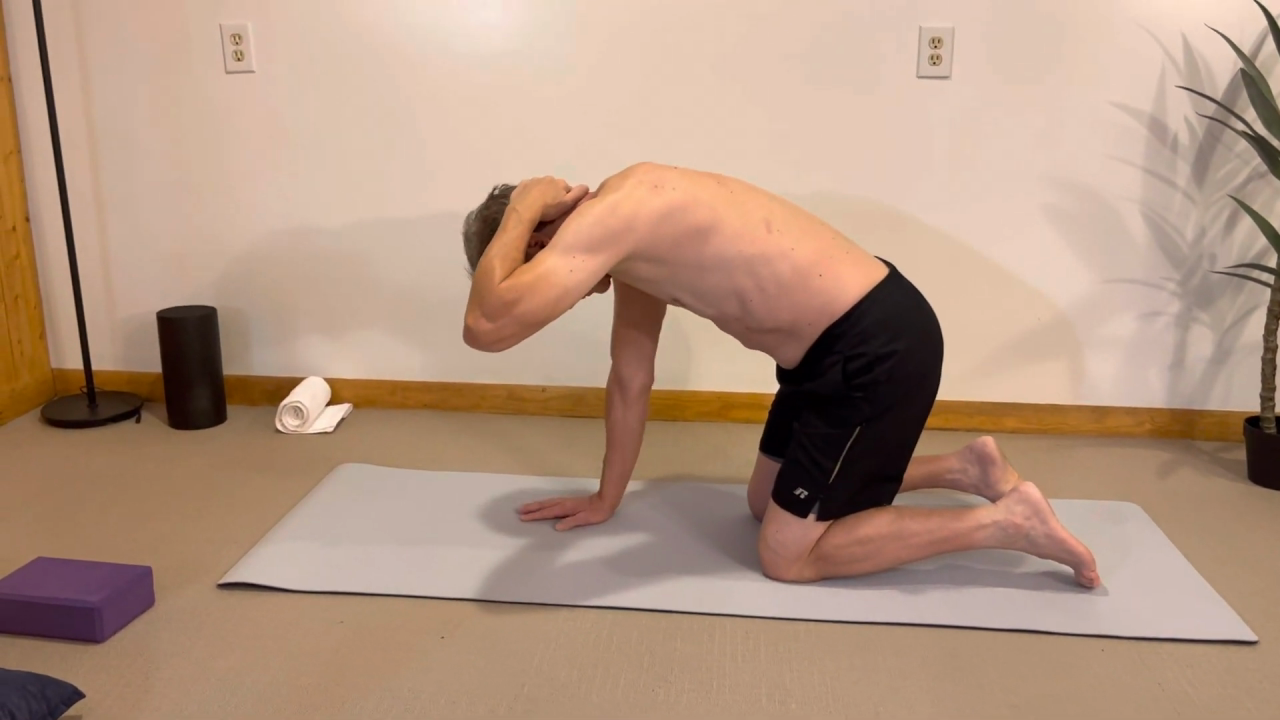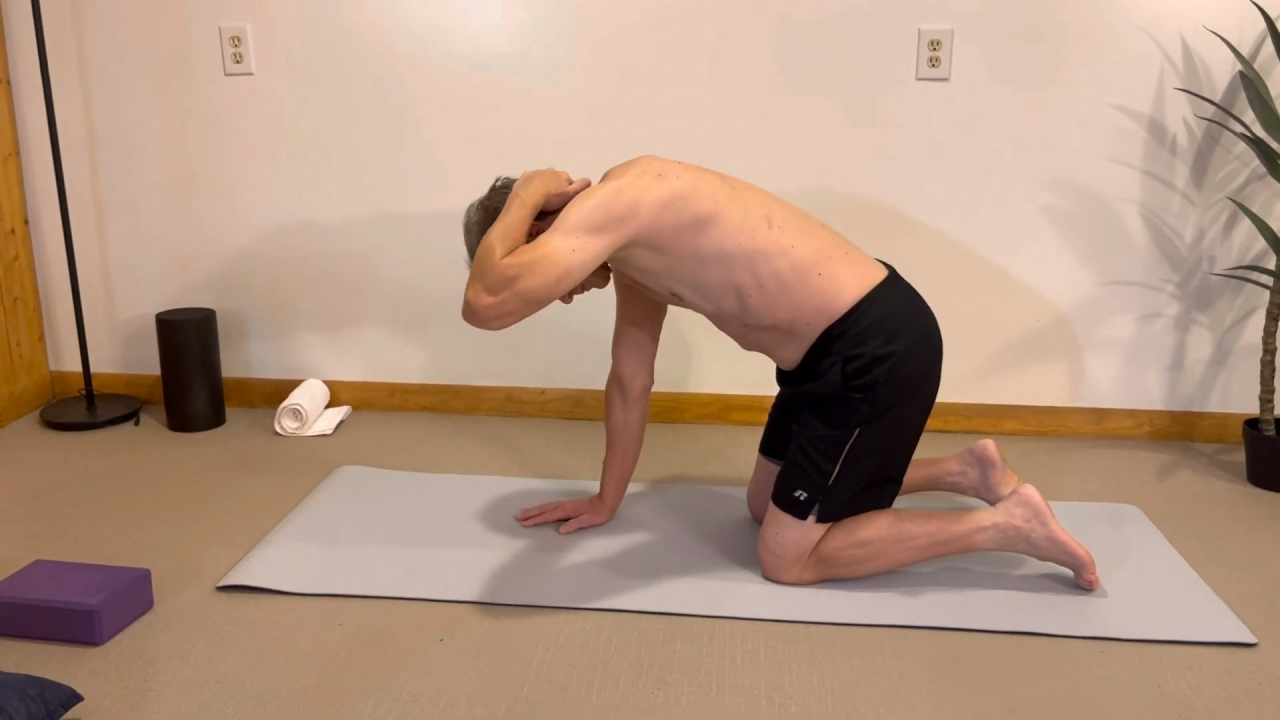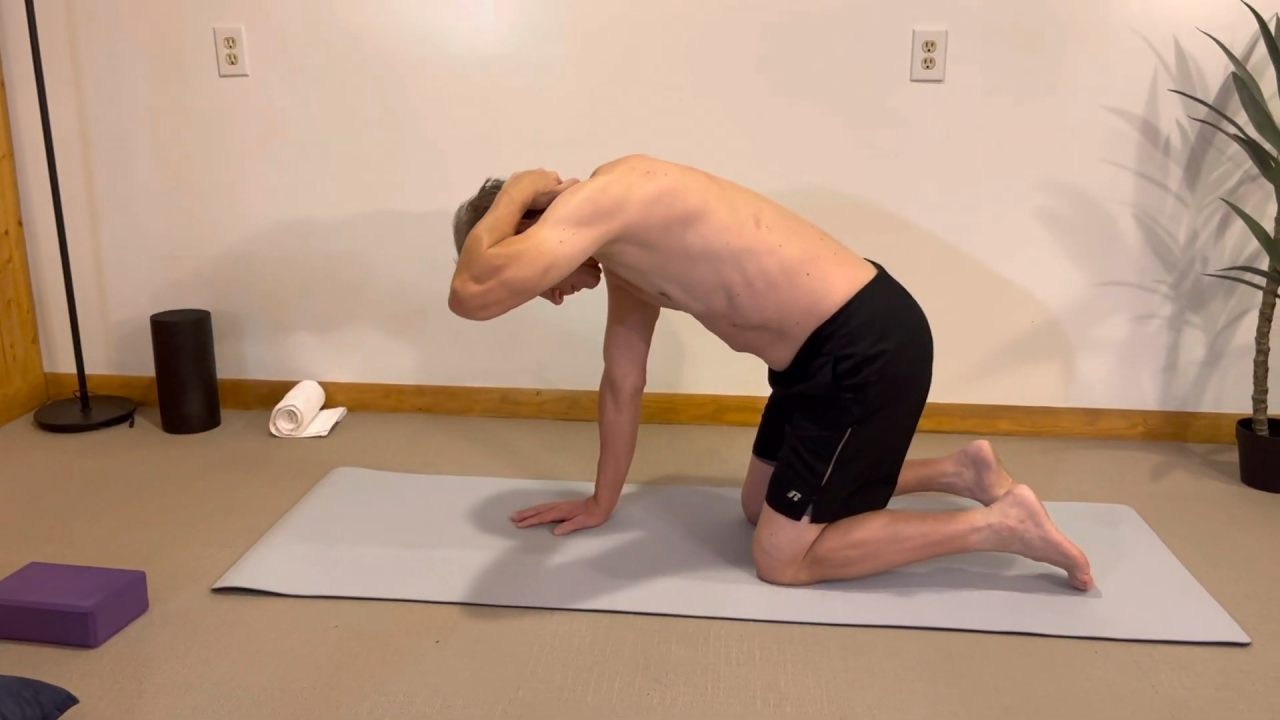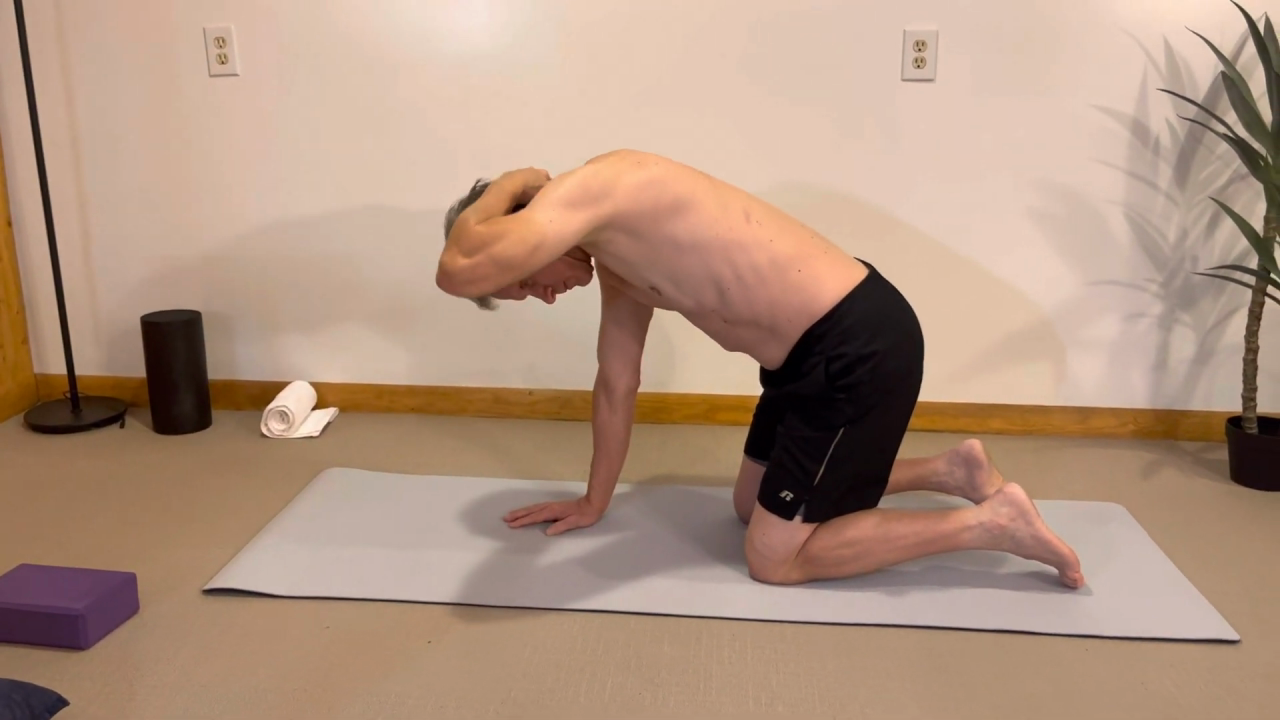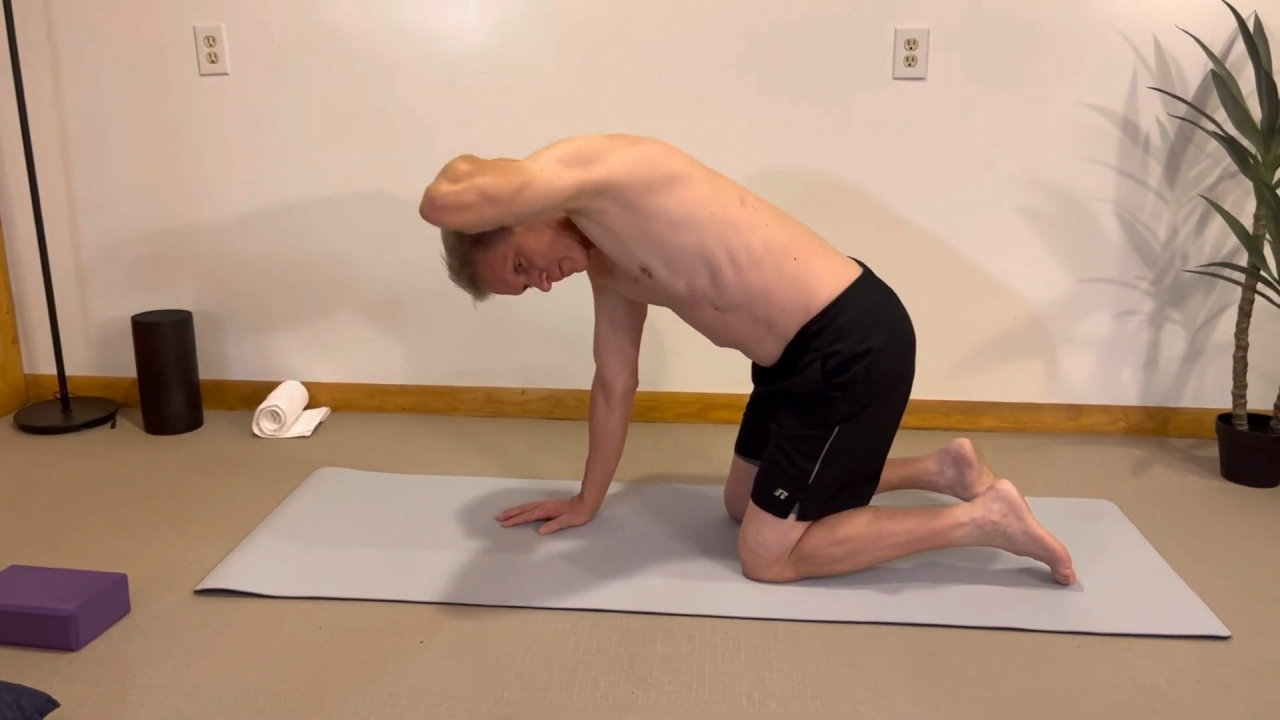
dt=0.4s
person 1, frame 1
left shoulder: (611, 212)
right shoulder: (629, 237)
left elbow: (486, 327)
right elbow: (630, 380)
left wrist: (523, 208)
right wrist: (605, 499)
left hip: (878, 347)
right hip: (843, 338)
left knee: (787, 554)
right knee: (766, 502)
left ankle: (1007, 521)
right ankle: (962, 467)
person 1, frame 2
left shoulder: (617, 200)
right shoulder: (630, 241)
left elbow: (486, 305)
right elbow: (630, 381)
left wrist: (526, 196)
right wrist: (606, 501)
left hip: (878, 348)
right hip: (840, 343)
left knee: (787, 556)
right knee: (766, 505)
left ankle: (1007, 524)
right ankle: (962, 471)
person 1, frame 3
left shoulder: (604, 196)
right shoulder: (620, 243)
left elbow: (473, 295)
right elbow: (622, 382)
left wrist: (517, 191)
right wrist: (600, 502)
left hip: (868, 348)
right hip: (830, 344)
left knee: (783, 558)
right knee: (760, 505)
left ankle: (1002, 524)
right ankle: (958, 471)
person 1, frame 4
left shoulder: (596, 185)
right shoulder: (616, 258)
left elbow: (459, 271)
right elbow: (617, 383)
left wrist: (507, 186)
right wrist: (592, 503)
left hip: (860, 346)
right hip: (819, 345)
left knee: (774, 557)
right knee: (753, 504)
left ankle: (992, 521)
right ankle: (949, 470)
person 1, frame 5
left shoulder: (595, 166)
right shoulder: (607, 262)
left elbow: (442, 201)
right elbow: (614, 384)
left wrist: (490, 170)
right wrist: (587, 501)
left hip: (853, 344)
right hip: (802, 348)
left knee: (767, 554)
right knee: (745, 502)
left ankle: (984, 519)
right ankle: (940, 468)
